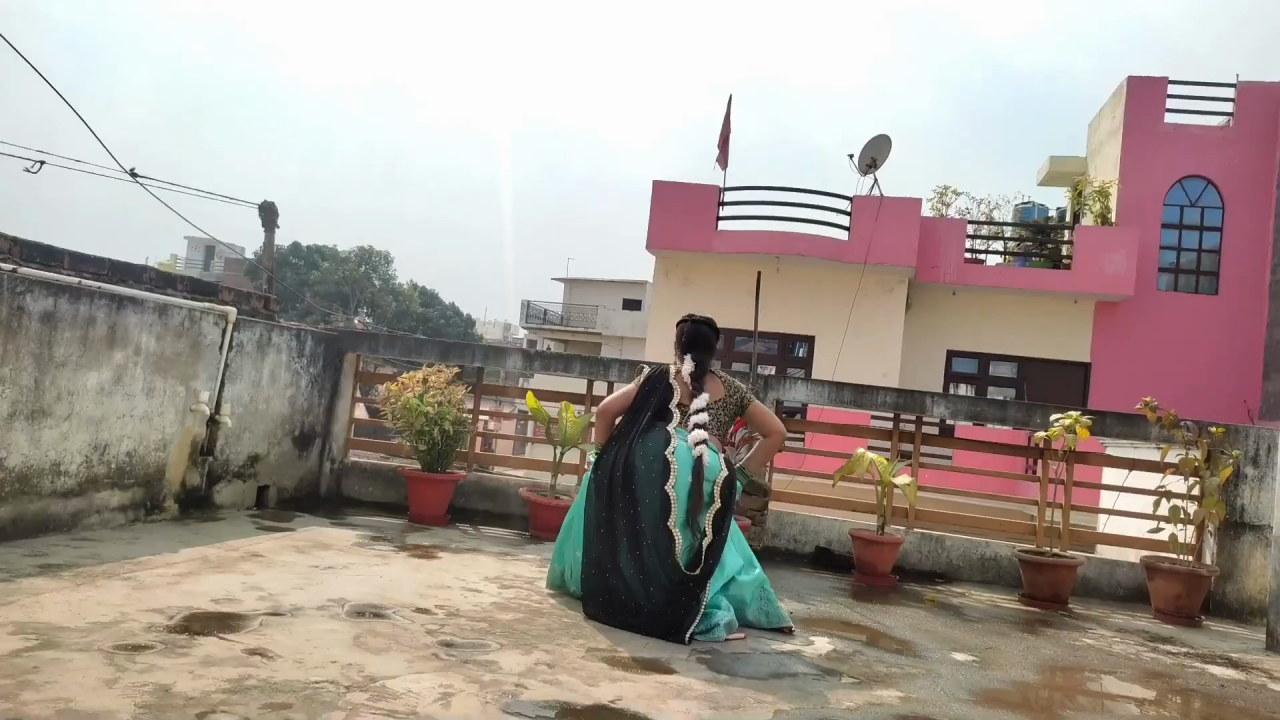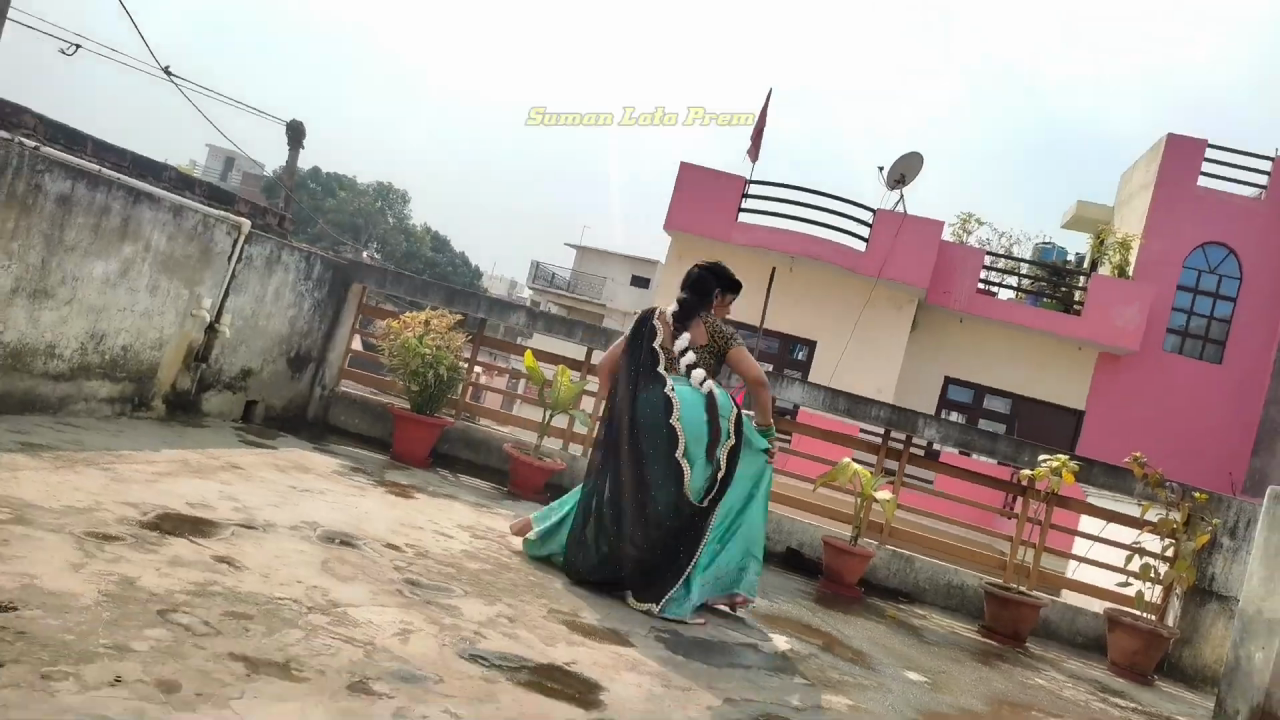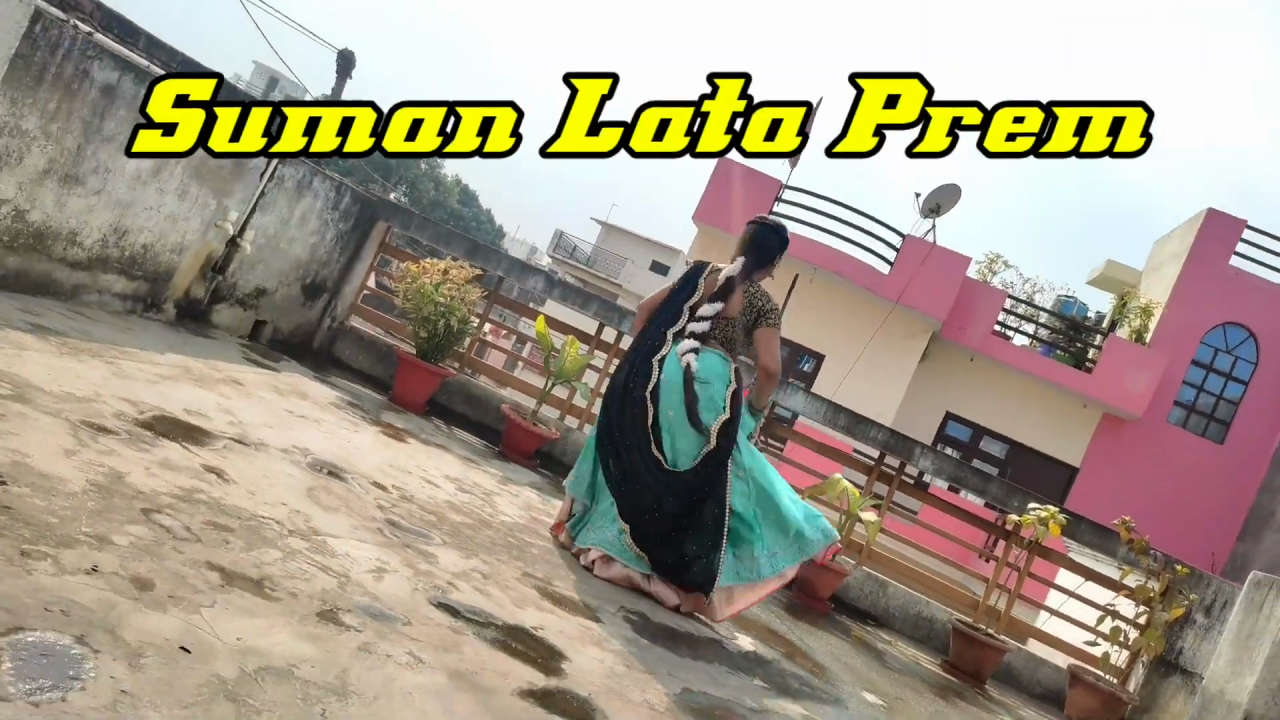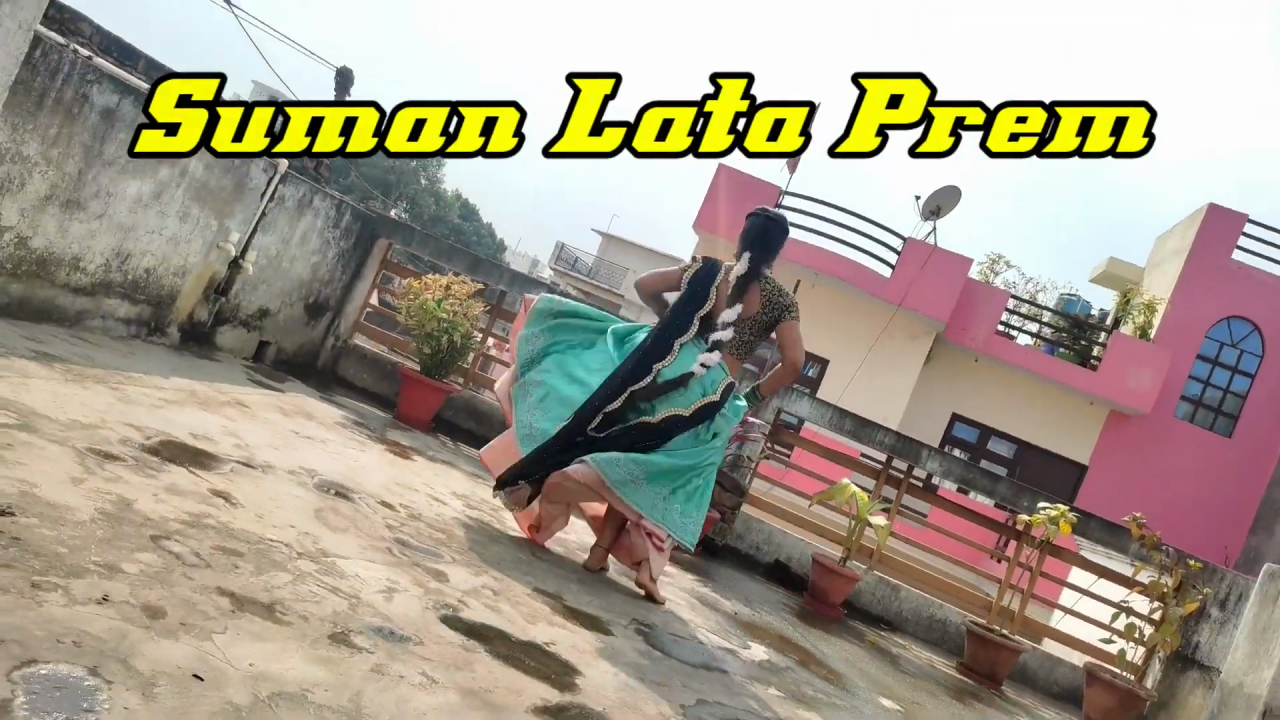
dt=0.5s
person 1, frame 1
left shoulder: (659, 377)
right shoulder: (732, 388)
left elbow: (607, 410)
right elbow: (776, 434)
left wrist: (603, 454)
right wrist: (743, 471)
left hip: (654, 465)
right hip: (708, 475)
person 1, frame 2
left shoulder: (652, 319)
right shoulder: (720, 331)
left elbow: (606, 367)
right elbow: (758, 380)
left wrist: (613, 416)
right wrist: (765, 429)
left hip: (653, 410)
right hip: (708, 415)
left knee: (631, 490)
right knee: (683, 507)
right ankle: (671, 595)
person 1, frame 3
left shoulder: (700, 274)
right shoulder: (765, 304)
left elbow: (645, 310)
right elbow: (769, 370)
left wrist: (647, 356)
right wrist: (753, 410)
left hip: (662, 372)
right hip: (709, 387)
left knee: (638, 466)
right knee: (710, 485)
left ankle: (601, 547)
person 1, frame 4
left shoulder: (708, 271)
right shoulder: (780, 299)
left elbow: (644, 285)
right elbow: (794, 362)
right wrist: (755, 396)
left hip: (666, 369)
right hip: (712, 395)
right knee: (666, 480)
right ankle: (644, 568)
